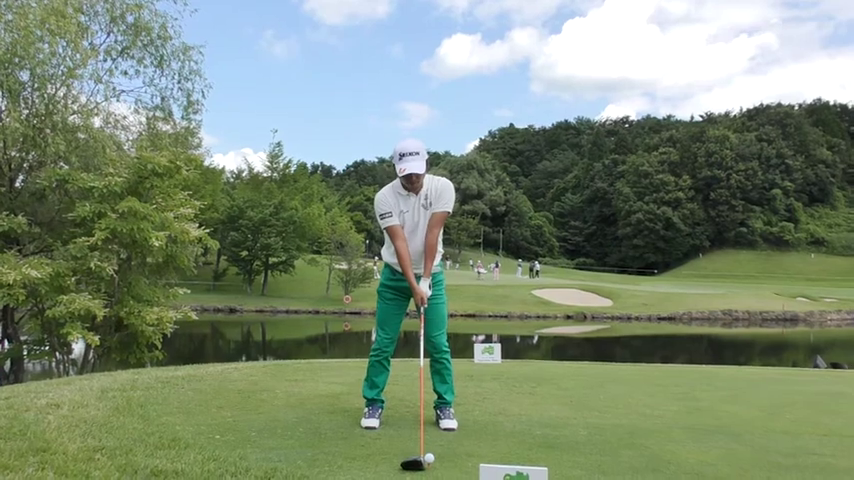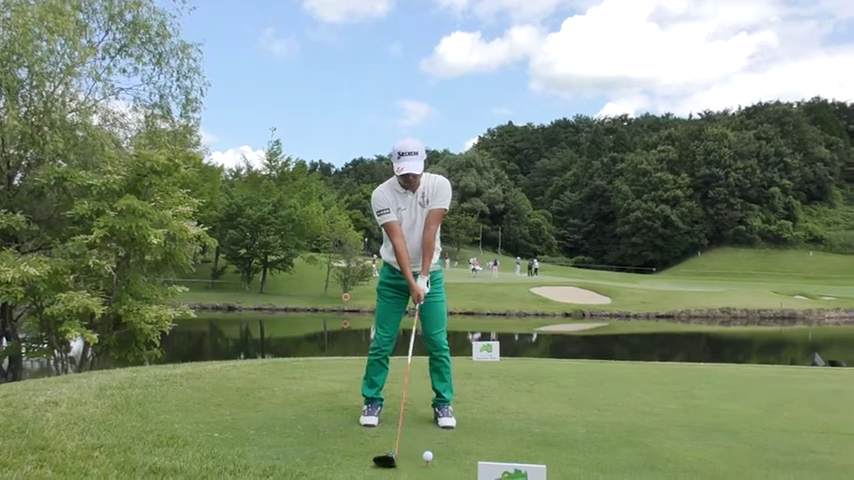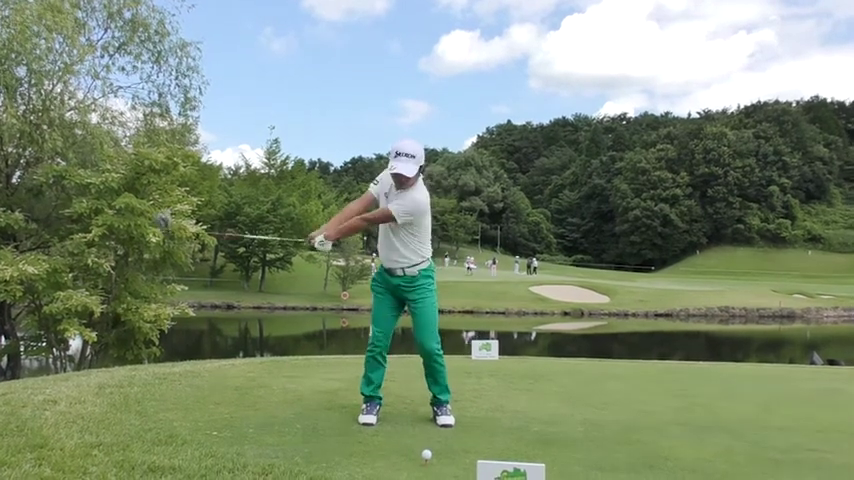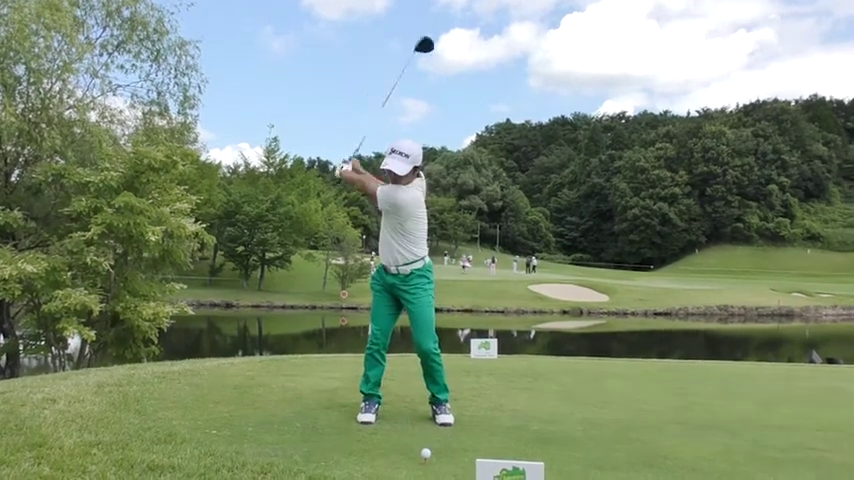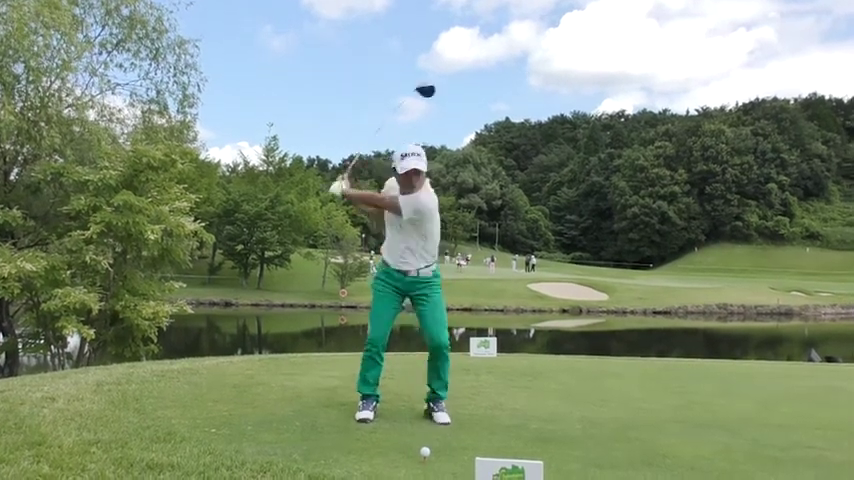
dt=0.5s
person 1, frame 1
left shoulder: (443, 188)
right shoulder: (385, 197)
left elbow: (432, 234)
right elbow: (399, 242)
left wrist: (425, 279)
right wrist: (413, 285)
left hip: (431, 275)
right hip: (395, 276)
left knee: (438, 344)
right knee: (383, 343)
left ankle: (444, 405)
right ankle: (373, 403)
person 1, frame 2
left shoulder: (439, 185)
right shoulder: (381, 194)
left elbow: (430, 231)
right elbow: (396, 239)
left wrist: (424, 275)
right wrist: (410, 282)
left hip: (430, 273)
right hip: (394, 275)
left knee: (438, 342)
right knee: (382, 342)
left ankle: (443, 403)
right ankle: (372, 401)
person 1, frame 3
left shoulder: (416, 199)
right shoulder: (387, 178)
left elbow: (368, 220)
right elbow: (358, 205)
left wrist: (331, 236)
right wrist: (326, 229)
left hip: (418, 279)
right hip: (387, 276)
left knee: (429, 344)
right knee: (378, 341)
left ankle: (441, 402)
right ankle: (371, 400)
person 1, frame 4
left shoulder: (402, 196)
right shoulder: (416, 180)
left elbow: (367, 187)
right elbow: (379, 186)
left wrist: (347, 174)
right wrist: (358, 169)
left hip: (415, 278)
right hip: (386, 275)
left knee: (426, 344)
right knee: (376, 340)
left ankle: (440, 401)
right ankle: (370, 399)
person 1, frame 5
left shoulder: (425, 198)
right shoulder: (399, 189)
left elbow: (383, 201)
left wrist: (349, 192)
left hip: (425, 278)
right hip: (391, 274)
left knee: (440, 340)
right knee: (376, 339)
left ankle: (437, 400)
right ankle: (368, 398)
